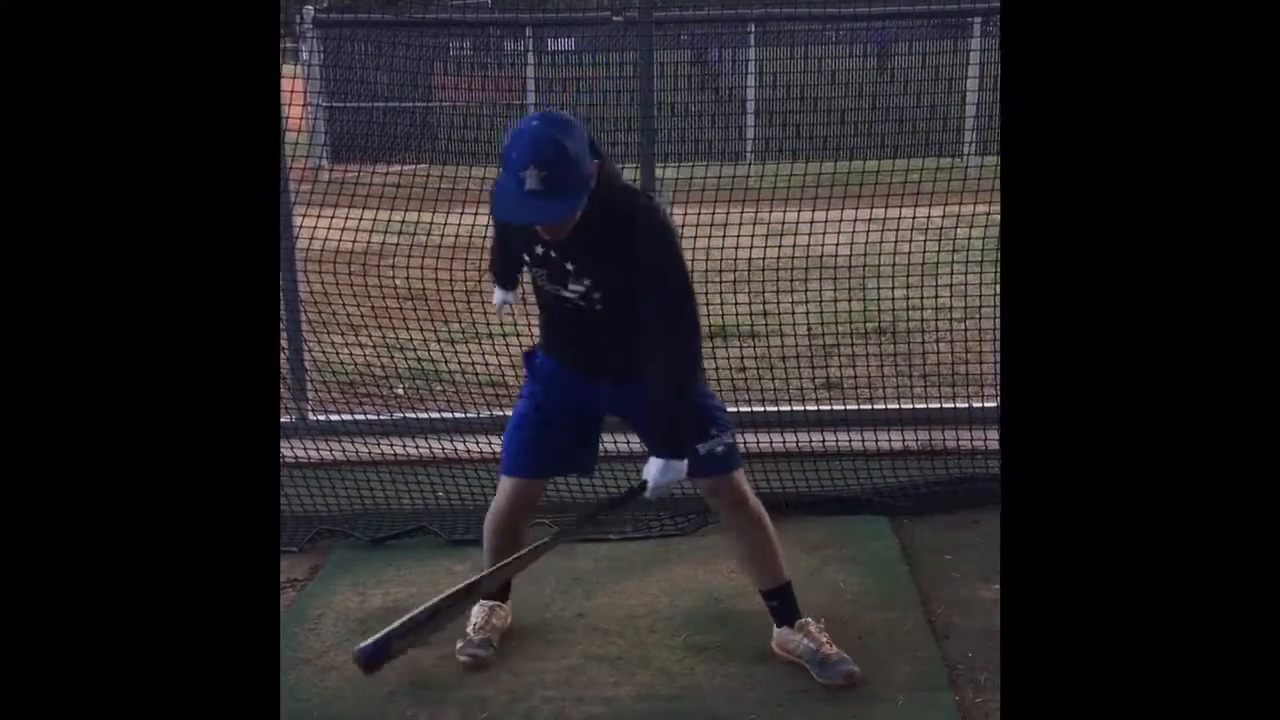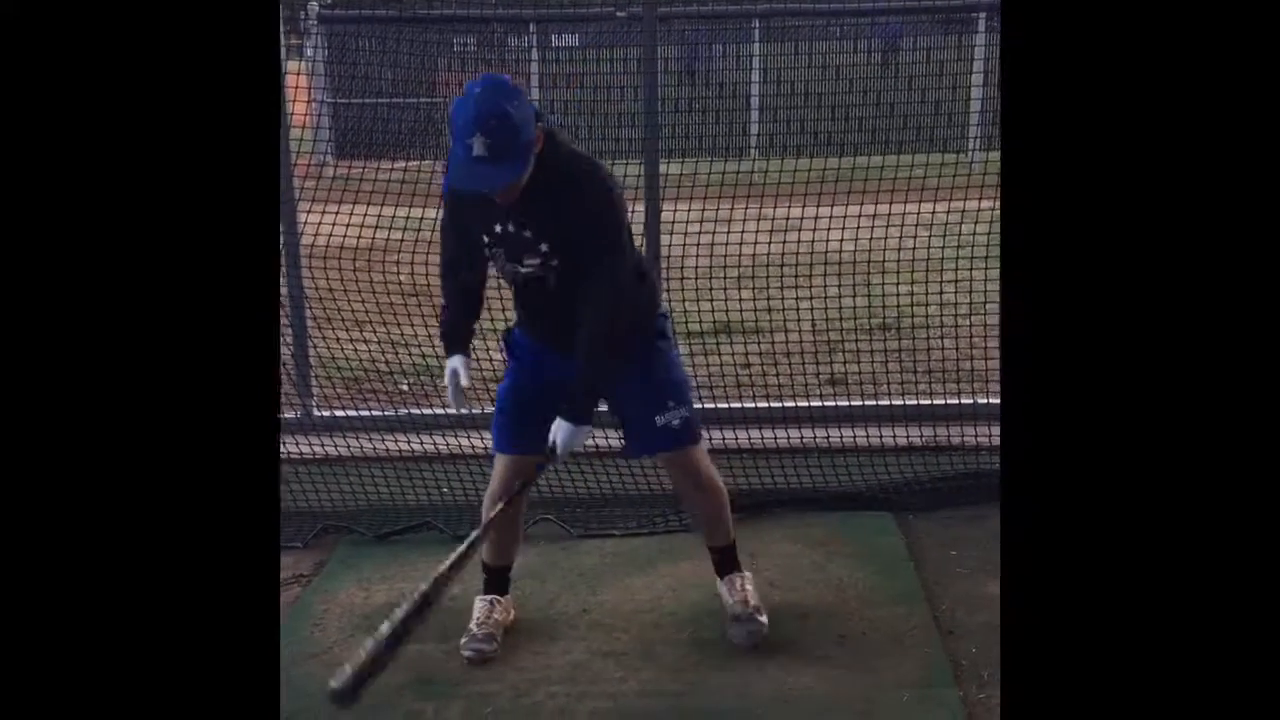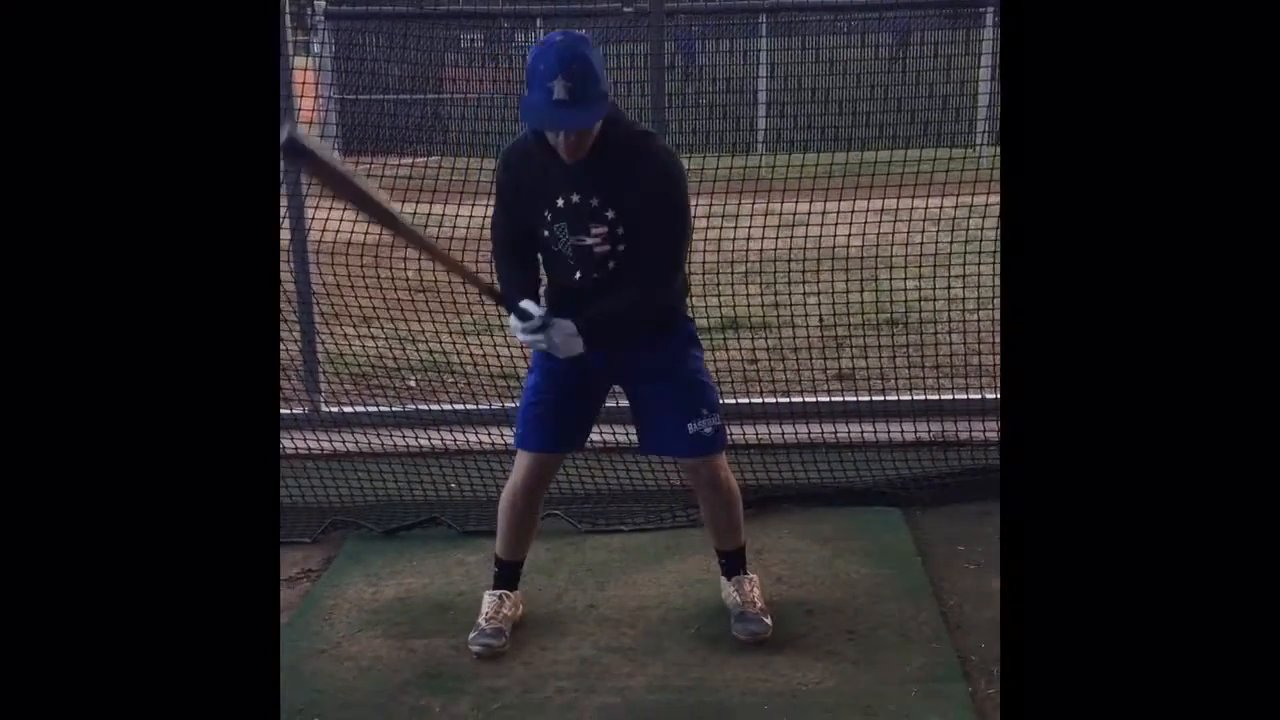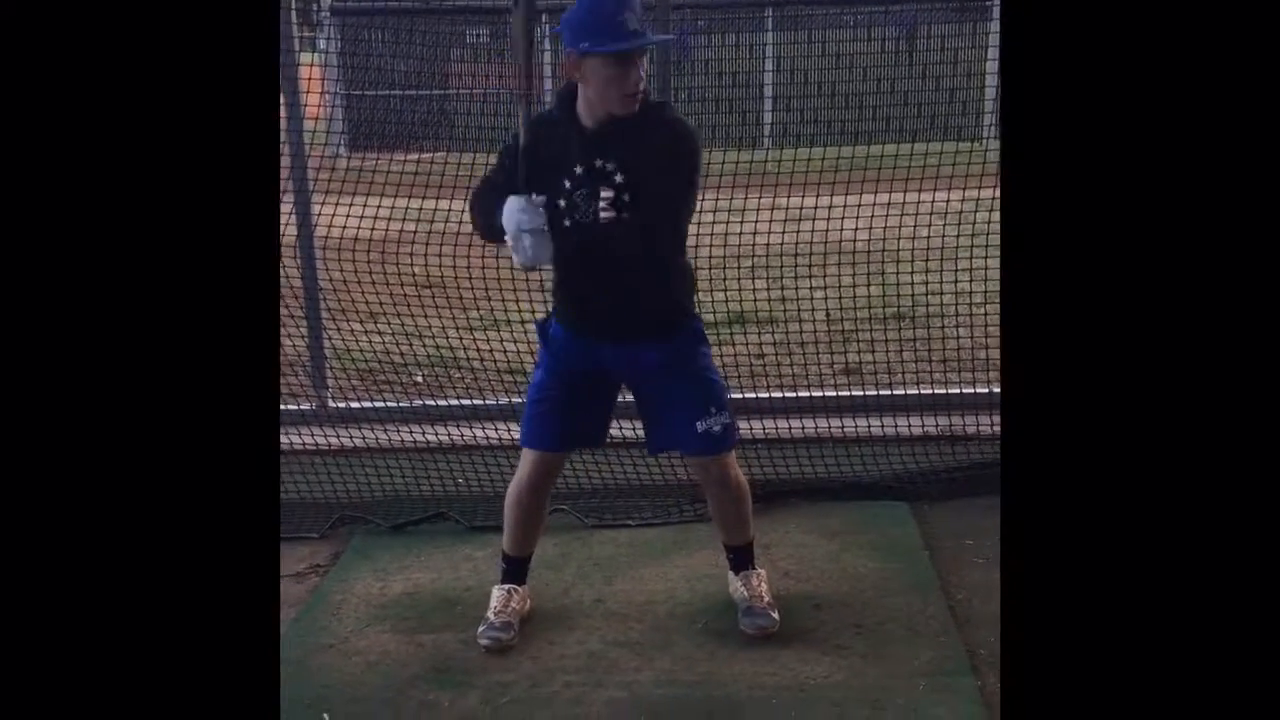
dt=0.3s
person 1, frame 1
left shoulder: (639, 226)
right shoulder: (518, 204)
left elbow: (674, 337)
left wrist: (668, 443)
right wrist: (502, 282)
left hip: (652, 367)
right hip: (564, 363)
left knee: (729, 489)
right knee: (514, 494)
left ankle: (791, 626)
right ankle: (490, 603)
person 1, frame 2
left shoulder: (588, 188)
right shoulder: (466, 187)
left elbow: (609, 303)
right elbow: (461, 265)
left wrist: (579, 408)
right wrist: (457, 347)
left hip: (626, 332)
right hip: (540, 339)
left knee: (688, 462)
right knee: (509, 474)
left ankle: (731, 579)
right ankle: (493, 597)
person 1, frame 3
left shoulder: (652, 164)
right shoulder: (521, 163)
left elbow: (661, 277)
right elbow: (511, 248)
left wrist: (586, 328)
right wrist: (523, 306)
left hip: (655, 335)
right hip: (566, 335)
left knee: (707, 467)
right knee: (530, 469)
left ankle: (737, 578)
right ankle: (503, 592)
person 1, frame 4
left shoulder: (669, 138)
right shoulder: (543, 136)
left elbow: (656, 246)
right elbow: (483, 208)
left wrist: (560, 248)
right wrist: (509, 213)
left hip: (663, 333)
right hip: (575, 332)
left knee: (717, 464)
right knee: (536, 465)
left ankle: (745, 573)
right ankle: (511, 586)
